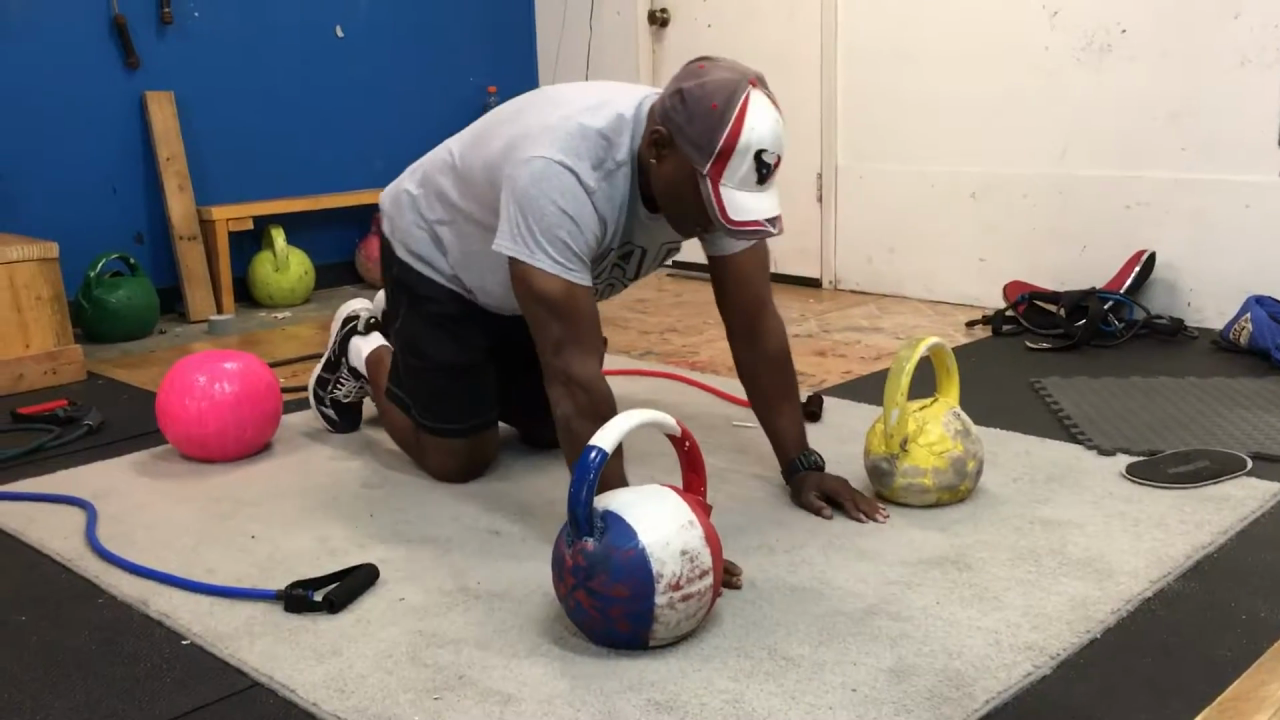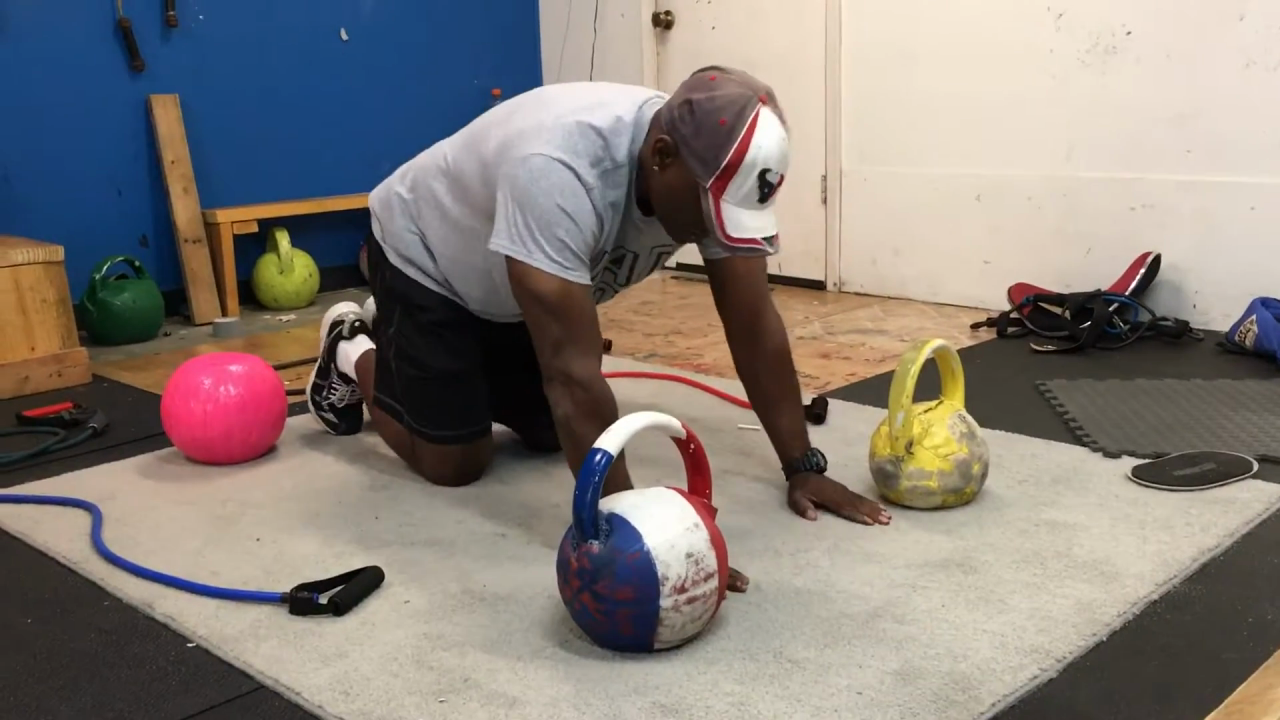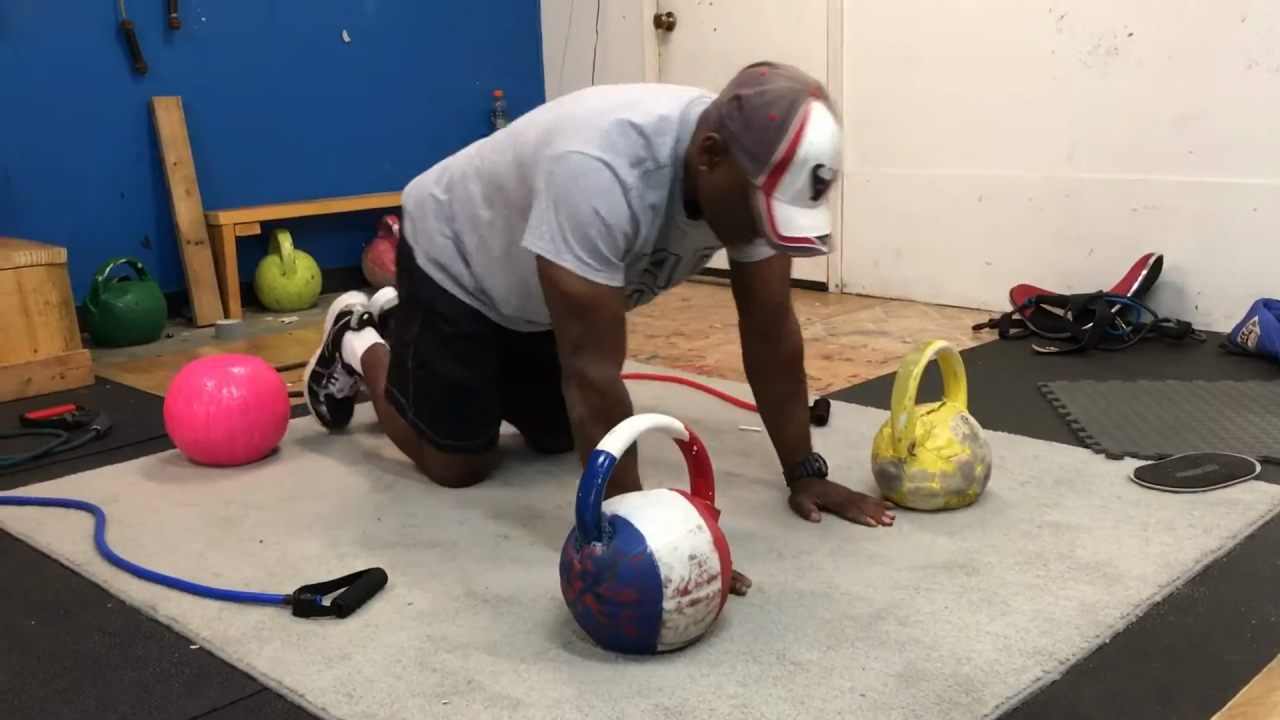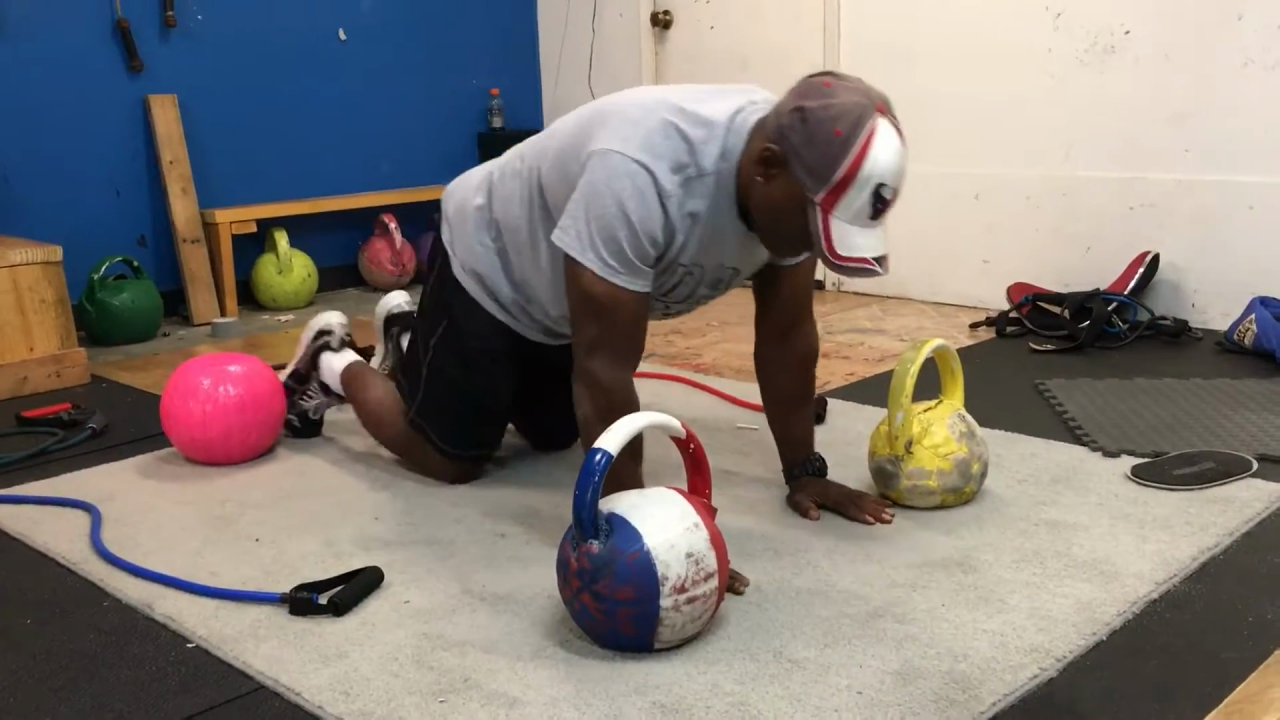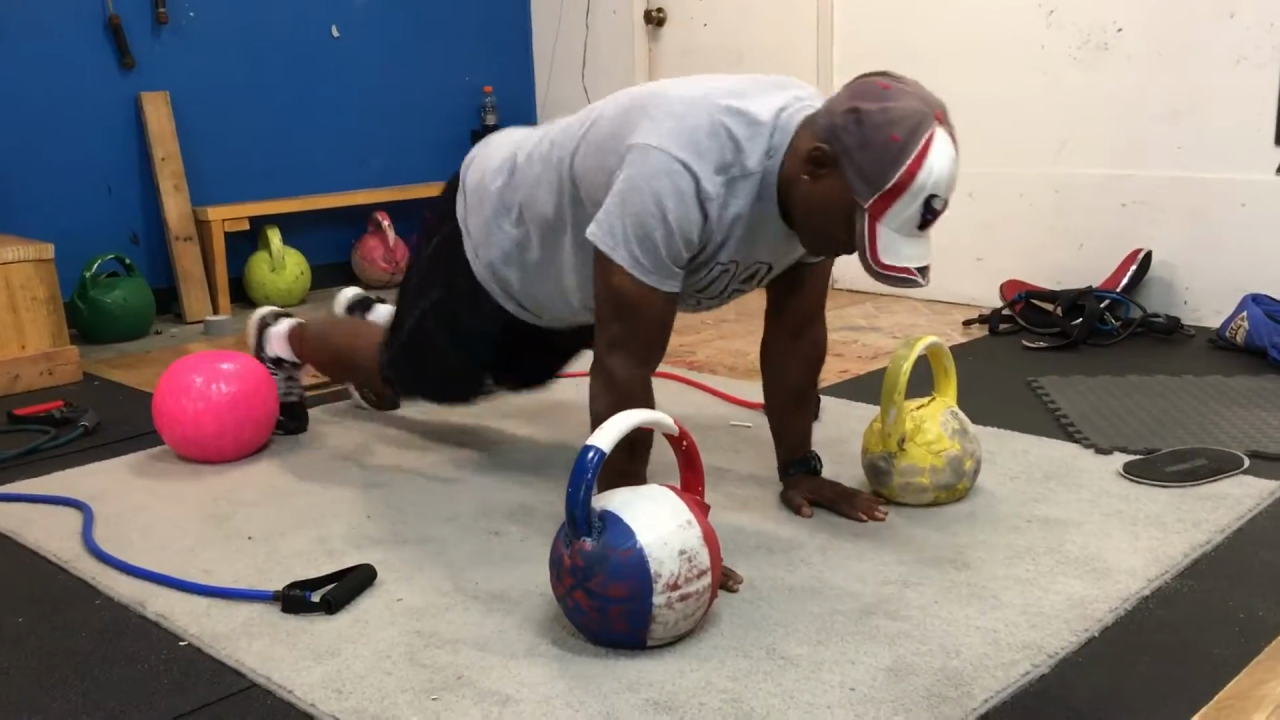
dt=0.2s
person 1, frame 1
left shoulder: (715, 160)
right shoulder: (561, 172)
left elbow: (755, 325)
right elbow: (573, 370)
left wrist: (802, 466)
left hip: (519, 277)
right hip: (434, 250)
left knee: (548, 431)
right knee: (458, 458)
right ankle: (363, 350)
person 1, frame 2
left shoulder: (714, 171)
right shoulder: (560, 172)
left elbow: (754, 327)
right elbow: (574, 369)
left wrist: (802, 467)
left hip: (510, 281)
right hip: (424, 253)
left knee: (549, 435)
right knee: (454, 462)
left ankle: (393, 330)
right ankle: (355, 352)
person 1, frame 3
left shoulder: (759, 172)
right shoulder: (601, 171)
left elbow: (770, 332)
right elbow: (594, 371)
left wrist: (804, 472)
left hip: (539, 283)
right hip: (457, 254)
left knee: (557, 437)
right knee: (458, 463)
left ankle: (404, 321)
right ankle: (359, 343)
person 1, frame 4
left shoulder: (794, 176)
right shoulder: (644, 174)
left elbow: (787, 336)
right elbow: (605, 372)
left wrist: (803, 472)
left hip: (564, 287)
right hip: (491, 258)
left knee: (548, 434)
right knee: (447, 457)
left ankle: (408, 330)
right ankle: (333, 363)
person 1, frame 5
left shoulder: (826, 170)
right shoulder: (683, 170)
left elbow: (795, 331)
right elbow: (622, 367)
left wrist: (797, 469)
left hip: (568, 257)
right hip: (500, 228)
left knee: (509, 374)
right knee: (411, 368)
left ankle: (371, 314)
right ankle: (282, 340)
